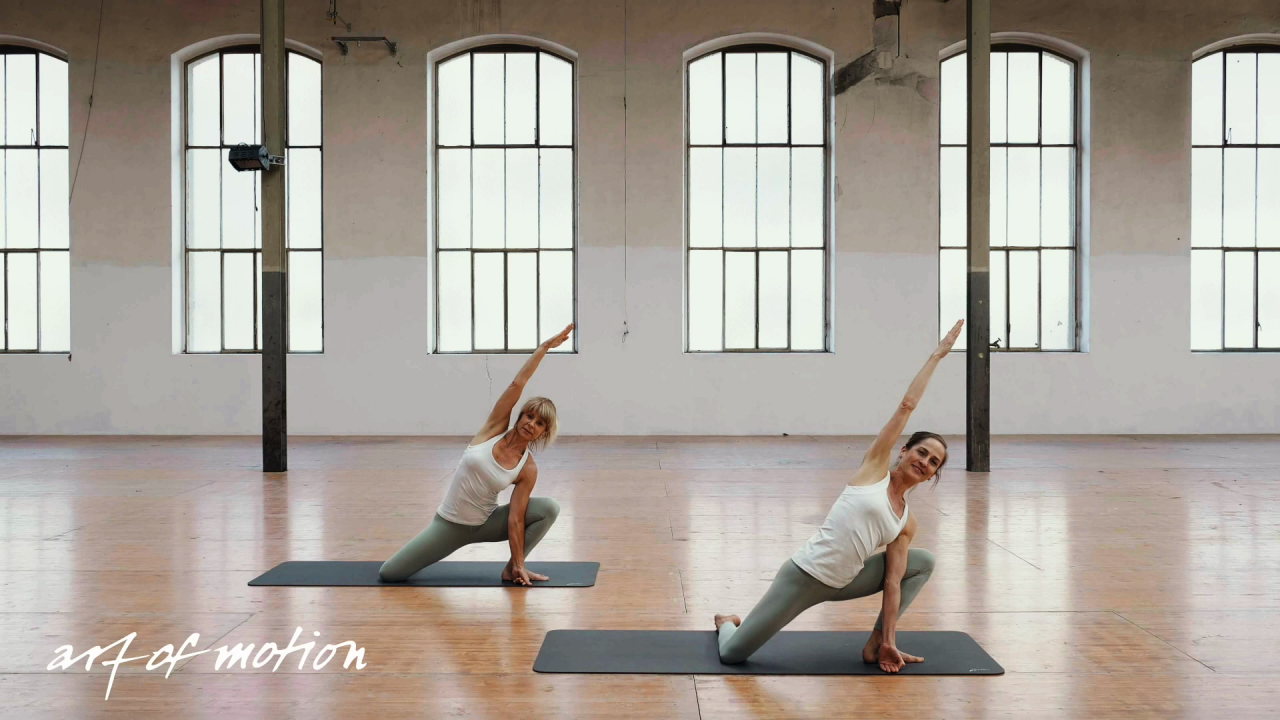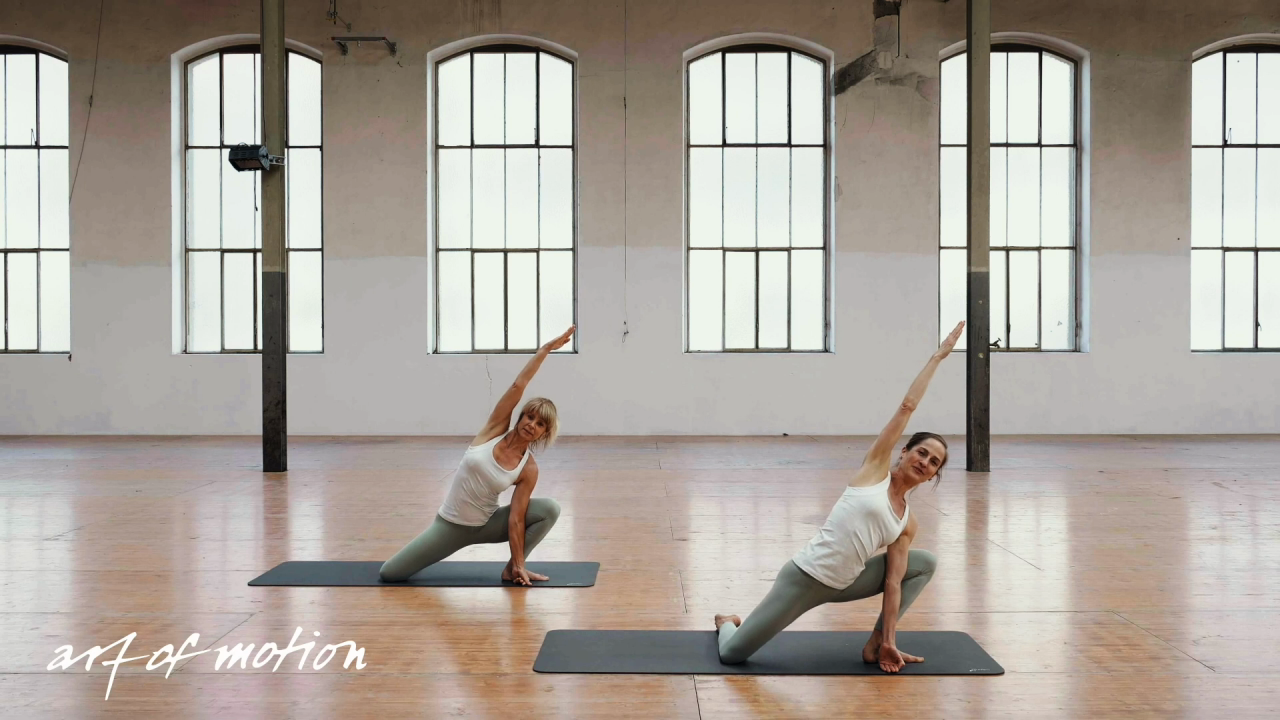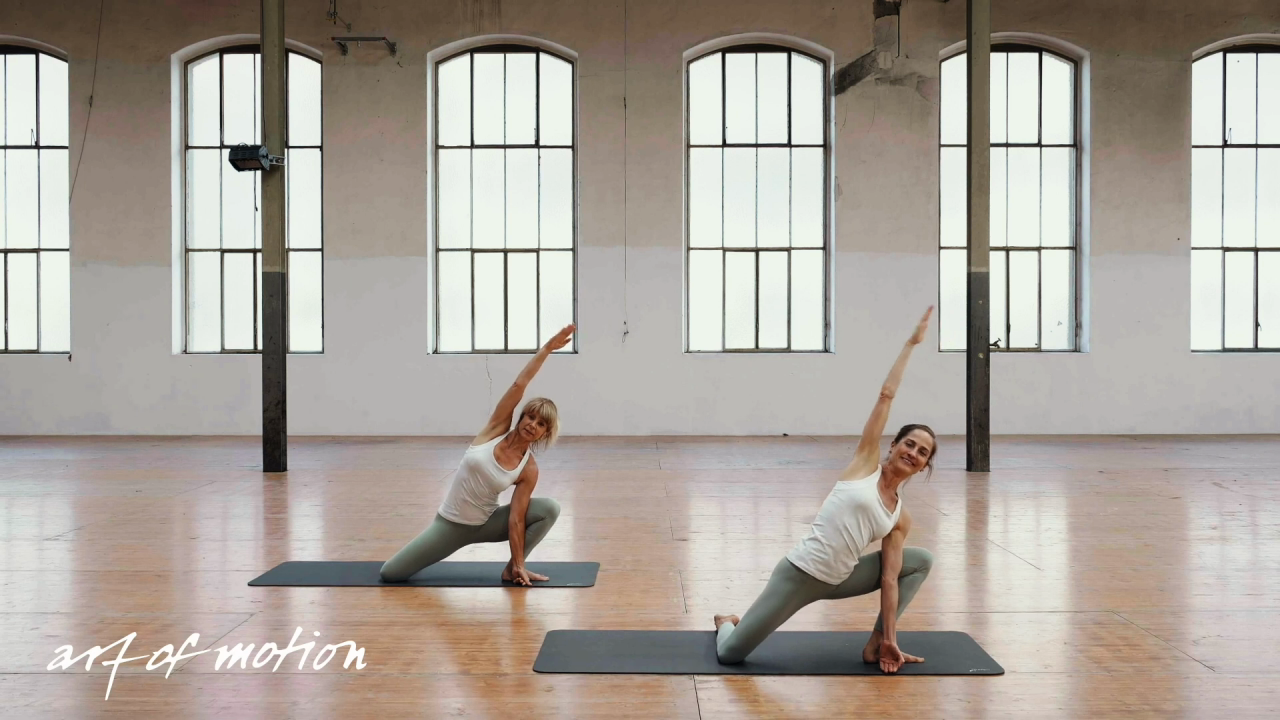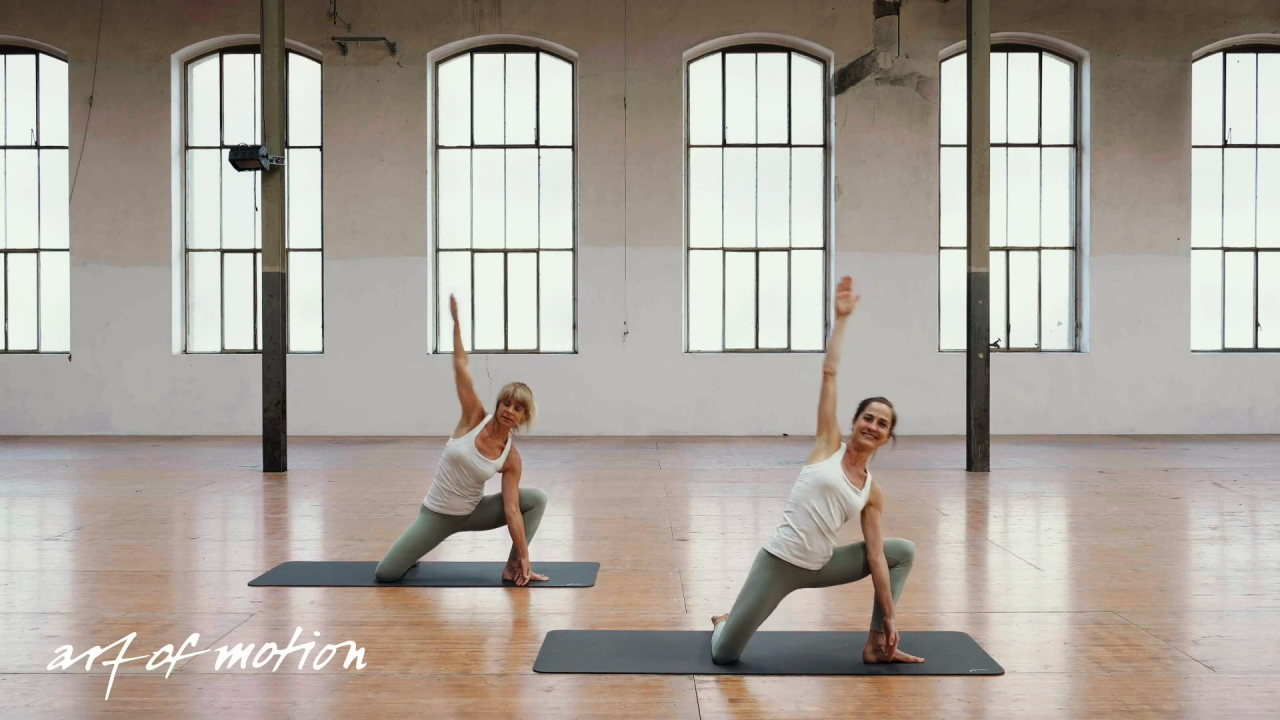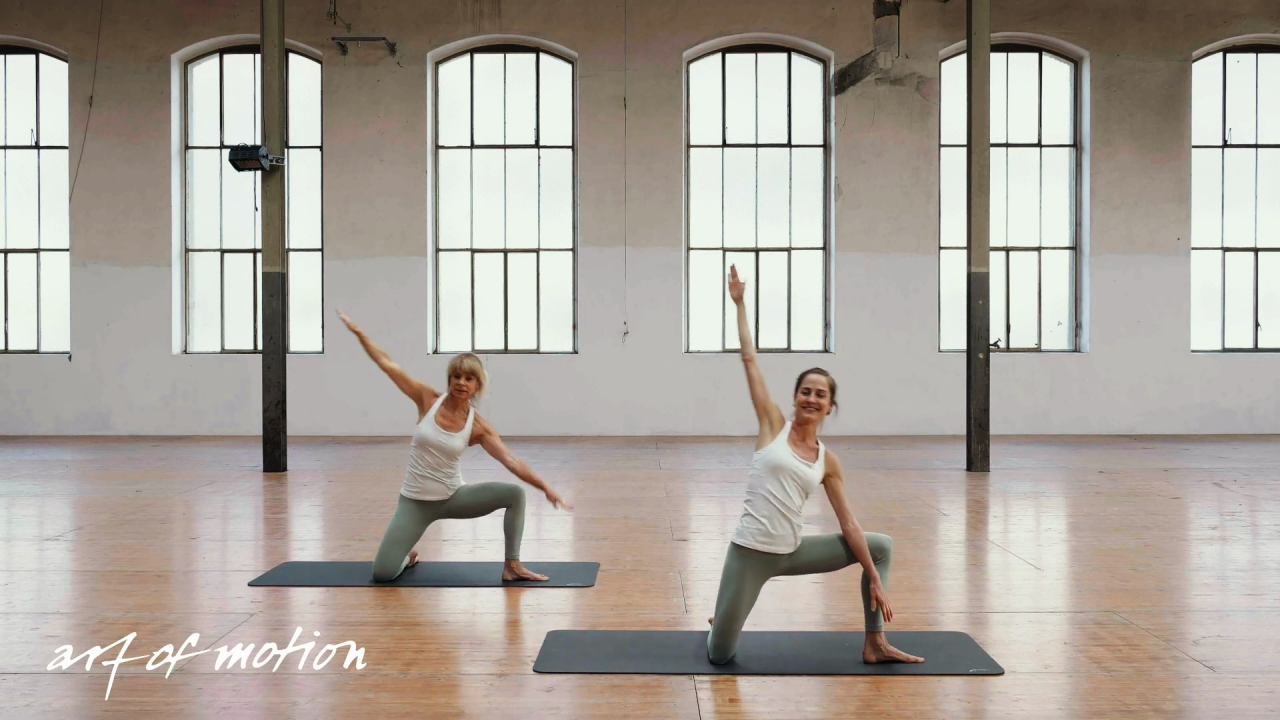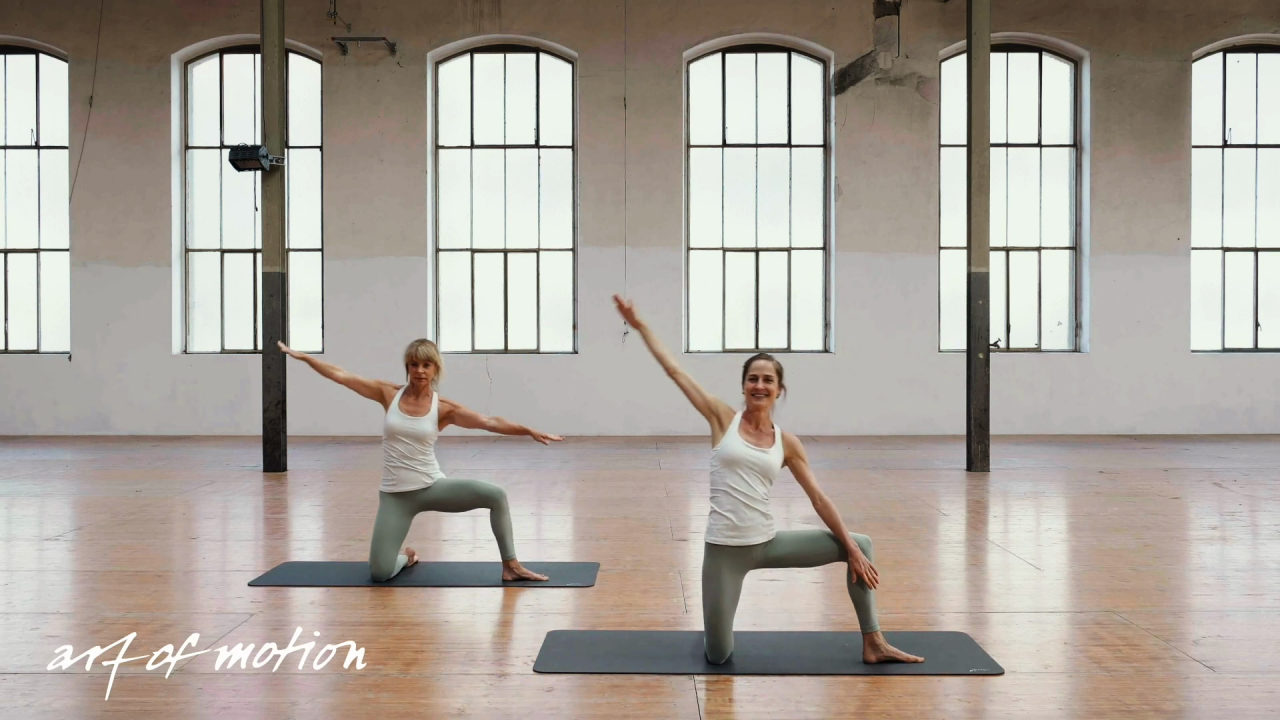
dt=0.4s
person 1, frame 1
left shoulder: (907, 523)
right shoulder: (876, 469)
left elbow: (893, 581)
right elbow: (907, 405)
left wrist: (889, 639)
right wrist: (937, 355)
left hip: (840, 584)
right hip: (803, 575)
left knee: (923, 563)
right knee: (732, 655)
left ankle: (876, 644)
right ankle: (727, 624)
person 1, frame 2
left shoulder: (908, 524)
right shoulder: (876, 469)
left elbow: (893, 582)
right elbow: (907, 406)
left wrist: (890, 639)
right wrist: (937, 356)
left hip: (841, 586)
right hip: (804, 577)
left knee: (924, 563)
right knee: (732, 655)
left ankle: (876, 645)
right ankle: (727, 623)
person 1, frame 3
left shoulder: (901, 518)
right shoulder: (866, 464)
left elbow: (889, 578)
right elbow: (885, 396)
left wrist: (890, 636)
right wrist: (909, 344)
left hip: (836, 582)
right hip: (798, 575)
left knee: (921, 561)
right knee: (731, 654)
left ankle: (876, 646)
right ankle: (727, 623)
person 1, frame 4
left shoulder: (872, 493)
right shoulder: (829, 447)
left elbow: (875, 555)
right elbow: (829, 374)
left wrist: (889, 615)
right wrist: (841, 319)
left hip: (818, 567)
right hip: (777, 563)
left knee: (902, 552)
right knee: (725, 655)
left ankle: (877, 644)
right ankle: (724, 622)
person 1, frame 5
left shoulder: (828, 462)
right shoulder: (775, 425)
left elbow: (848, 524)
right elbow: (749, 360)
left wrist: (875, 579)
right wrist: (739, 305)
left hip: (792, 552)
right hip: (749, 553)
left knee: (880, 546)
right knee: (720, 655)
left ankle: (874, 644)
right ankle: (720, 624)
person 1, frame 6
left shoulder: (787, 442)
right shoulder: (724, 418)
left elbow: (819, 499)
right elbow: (674, 371)
left wrist: (854, 551)
right wrist: (638, 325)
left hip: (769, 543)
right hip: (724, 550)
left knee: (859, 547)
right knee: (718, 655)
left ankle: (873, 645)
right ankle: (717, 629)
person 2, frame 1
left shoulder: (528, 470)
right shoulder: (495, 429)
left elbow: (516, 518)
right elbow: (516, 385)
left wrist: (520, 563)
right wrist: (543, 347)
left hip: (485, 524)
right hip: (450, 524)
left knee: (549, 508)
right knee: (389, 574)
left ankle: (512, 568)
right ankle: (423, 552)
person 2, frame 2
left shoulder: (529, 470)
right shoulder: (495, 431)
left elbow: (516, 519)
right elbow: (517, 386)
left wrist: (519, 563)
right wrist: (545, 349)
left hip: (487, 525)
right hip: (451, 524)
left knee: (550, 509)
right knee: (389, 574)
left ankle: (511, 569)
right ankle: (423, 553)
person 2, frame 3
left shoulder: (529, 470)
right shoulder: (498, 430)
left elbow: (516, 520)
right elbow: (519, 385)
left wrist: (519, 563)
right wrist: (547, 348)
left hip: (486, 524)
right hip: (450, 524)
left knee: (549, 508)
right knee: (389, 574)
left ankle: (511, 569)
right ankle: (425, 554)
person 2, frame 4
left shoulder: (511, 459)
right shoulder: (475, 418)
left elbow: (513, 509)
right elbow: (461, 367)
left wrist: (524, 555)
right wrist: (457, 322)
left hip: (473, 513)
right hip: (436, 515)
left knee: (536, 498)
right knee: (385, 574)
left ankle: (514, 567)
right ankle: (411, 554)
person 2, frame 5
left shoulder: (478, 427)
right shoulder: (429, 399)
left elbow: (512, 460)
right elbow: (386, 364)
left wrist: (546, 489)
right wrist: (357, 332)
left hip: (453, 498)
right hip: (414, 502)
left knee: (515, 494)
right knee: (383, 573)
left ankle: (512, 568)
right ankle: (408, 557)
person 2, frame 6
left shoulder: (444, 408)
right shoulder: (390, 393)
left elbow: (489, 422)
right elbow: (340, 375)
left wrist: (529, 430)
right wrist: (302, 356)
left hip: (432, 487)
right hip: (395, 495)
left knee: (496, 496)
right knee: (380, 573)
left ankle: (511, 567)
right ankle: (405, 557)
